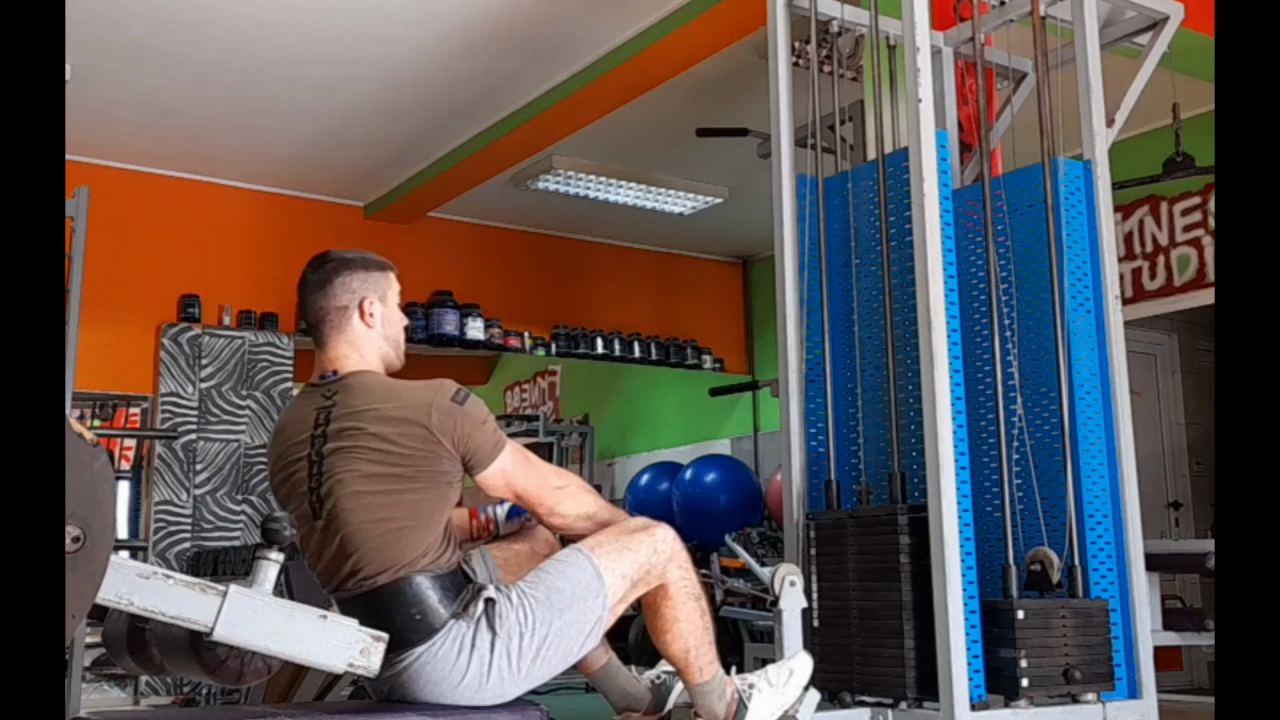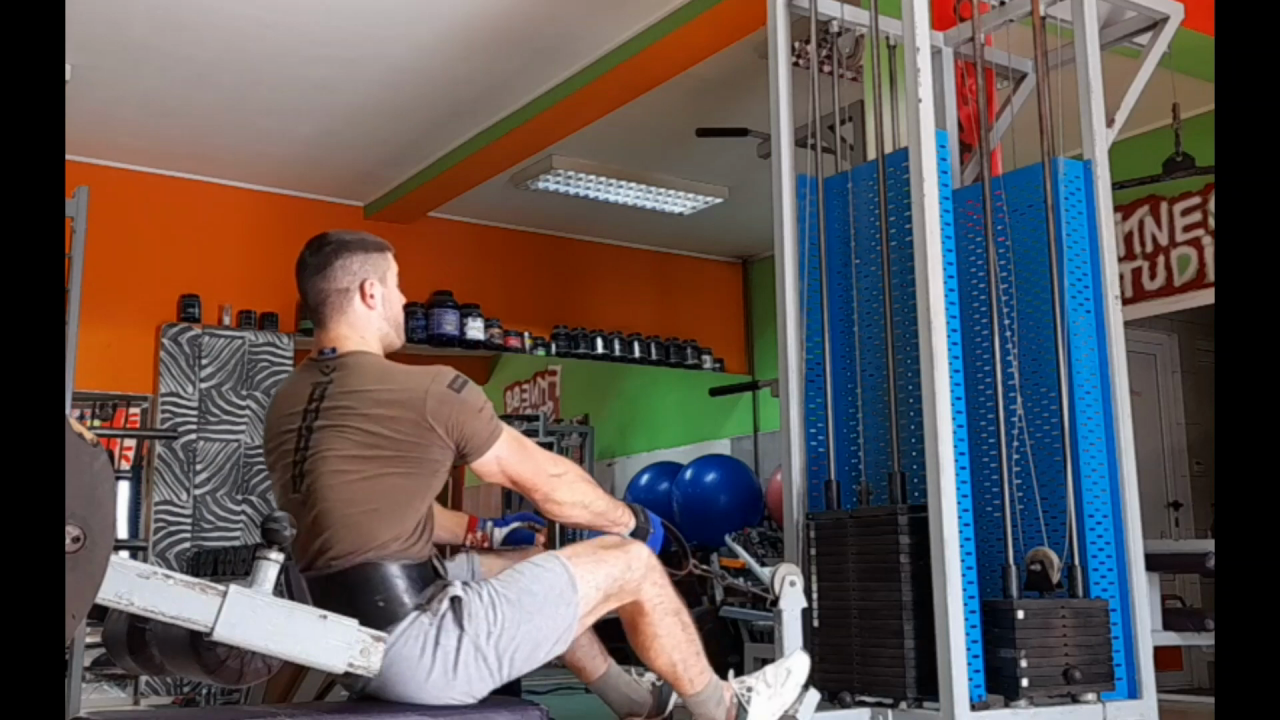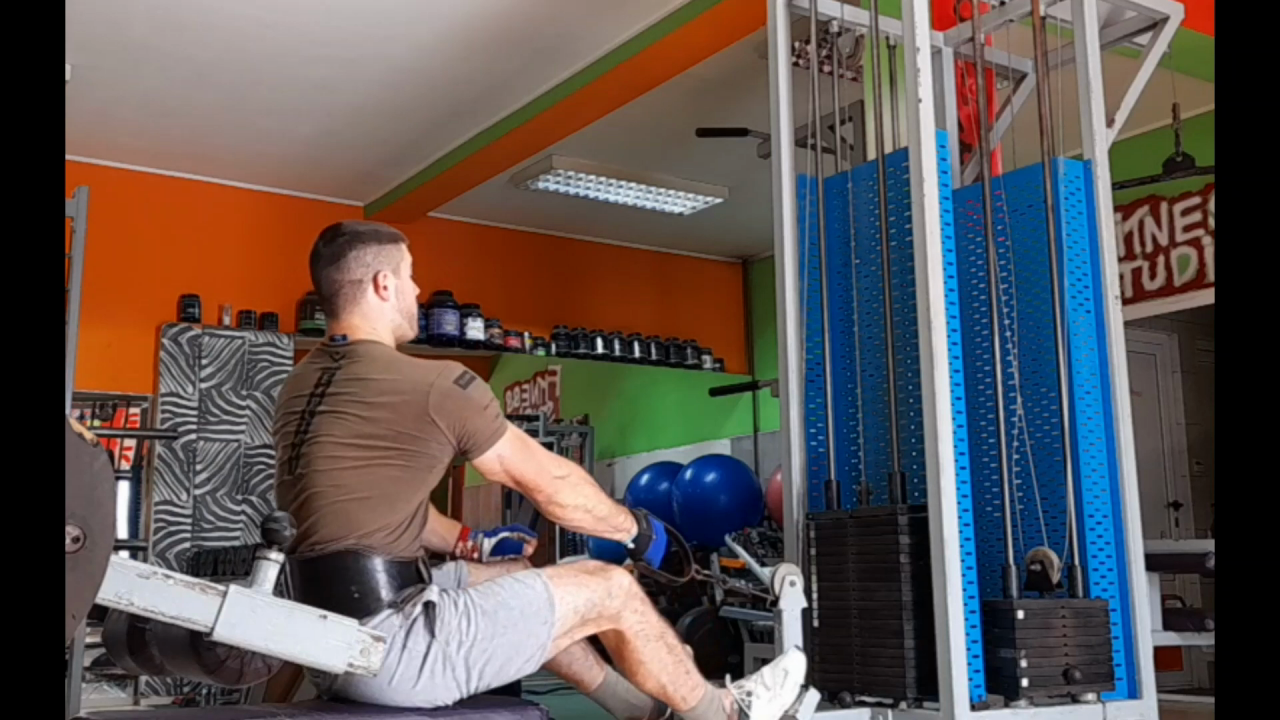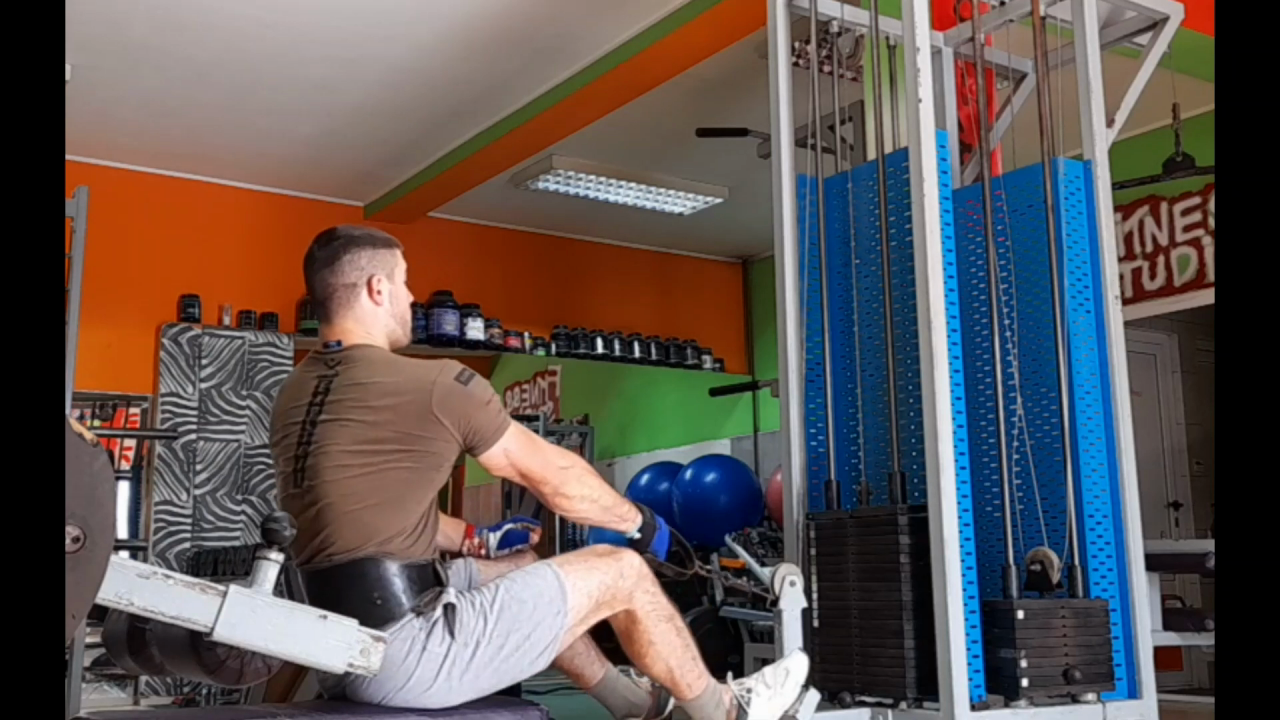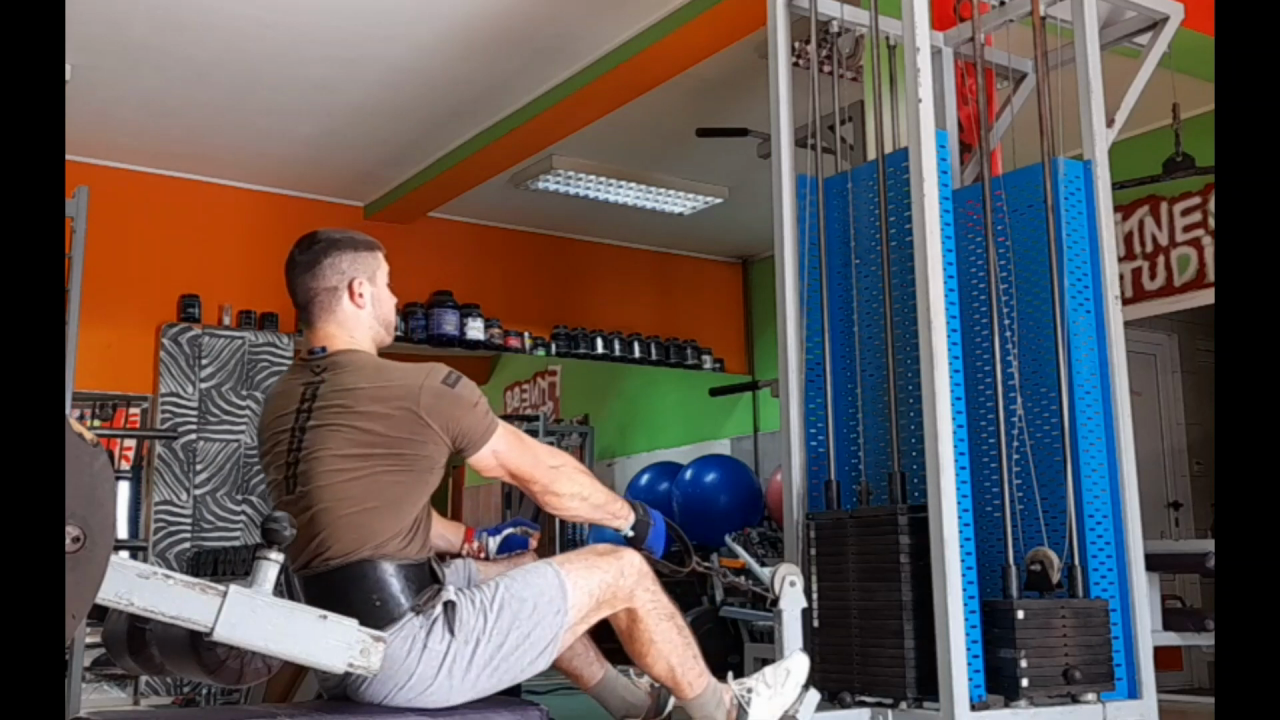
dt=0.2s
person 1, frame 1
left shoulder: (287, 435)
right shoulder: (432, 405)
right elbow: (549, 494)
right wrist: (624, 525)
left hip: (386, 661)
right hip: (458, 656)
left knee: (538, 540)
right knee: (656, 545)
person 1, frame 2
left shoulder: (286, 405)
right shoulder: (428, 391)
right elbow: (546, 480)
left wrist: (478, 533)
right wrist: (632, 522)
right hip: (420, 647)
left knee: (525, 563)
right knee: (631, 563)
person 1, frame 3
left shoulder: (300, 387)
right shoulder: (435, 386)
right elbow: (549, 483)
left wrist: (469, 543)
right wrist: (635, 529)
right hip: (388, 648)
left knee: (511, 576)
right knee: (609, 590)
person 1, frame 4
left shoulder: (294, 397)
right shoulder: (434, 385)
right elbow: (552, 475)
left wrist: (472, 540)
right wrist: (640, 522)
right hip: (406, 652)
left knee: (517, 566)
right knee: (620, 573)
person 1, frame 5
left shoulder: (279, 406)
right shoulder: (420, 389)
right elbow: (543, 473)
left wrist: (471, 541)
right wrist: (634, 517)
right hip: (407, 651)
left knee: (519, 569)
right knee: (621, 570)
